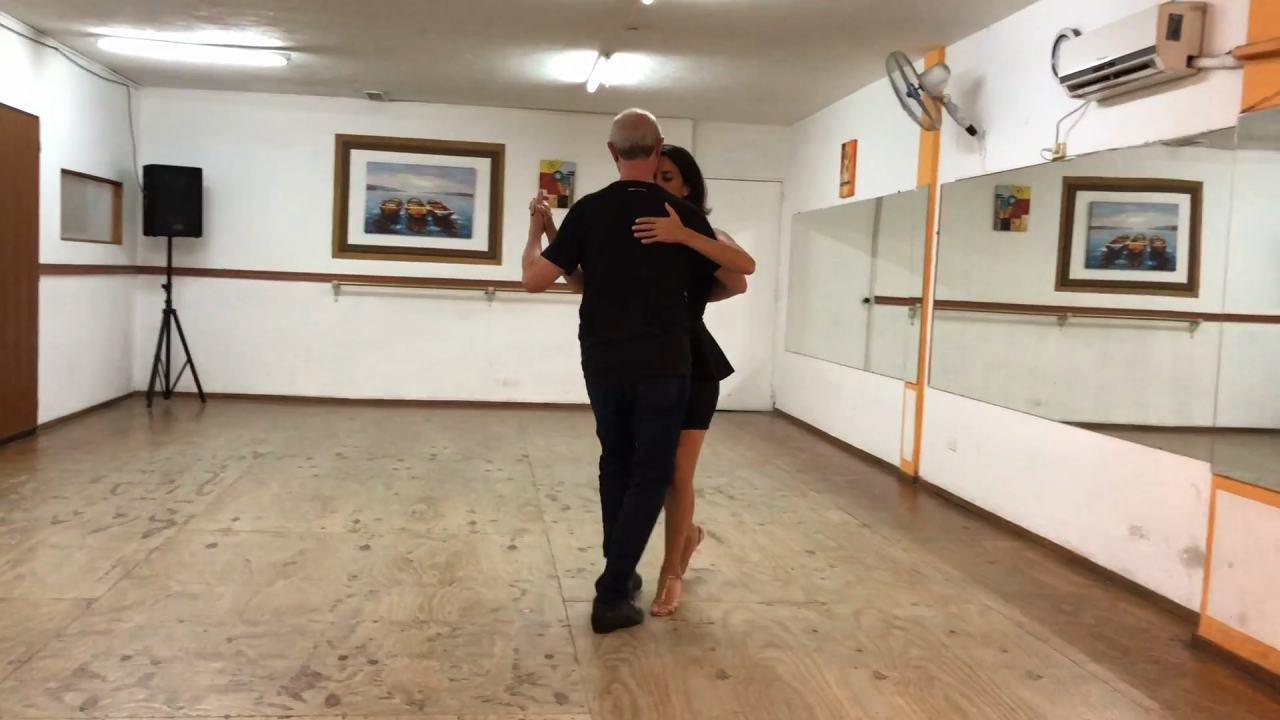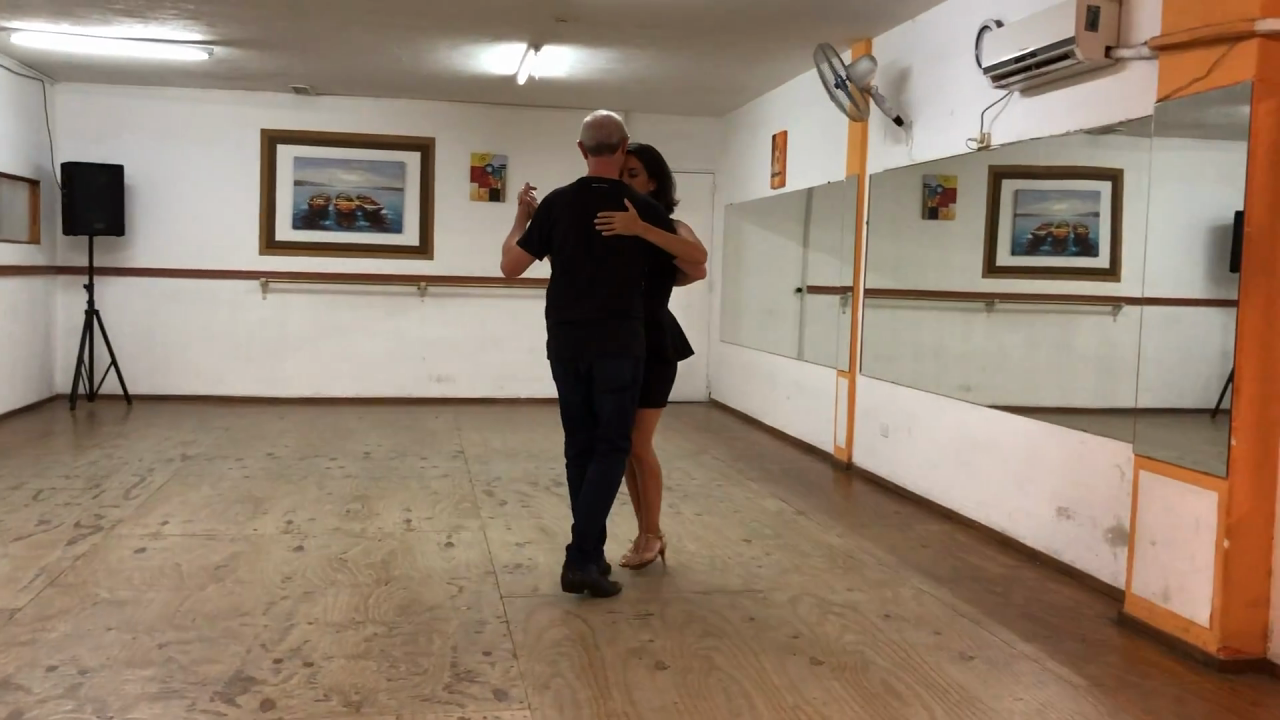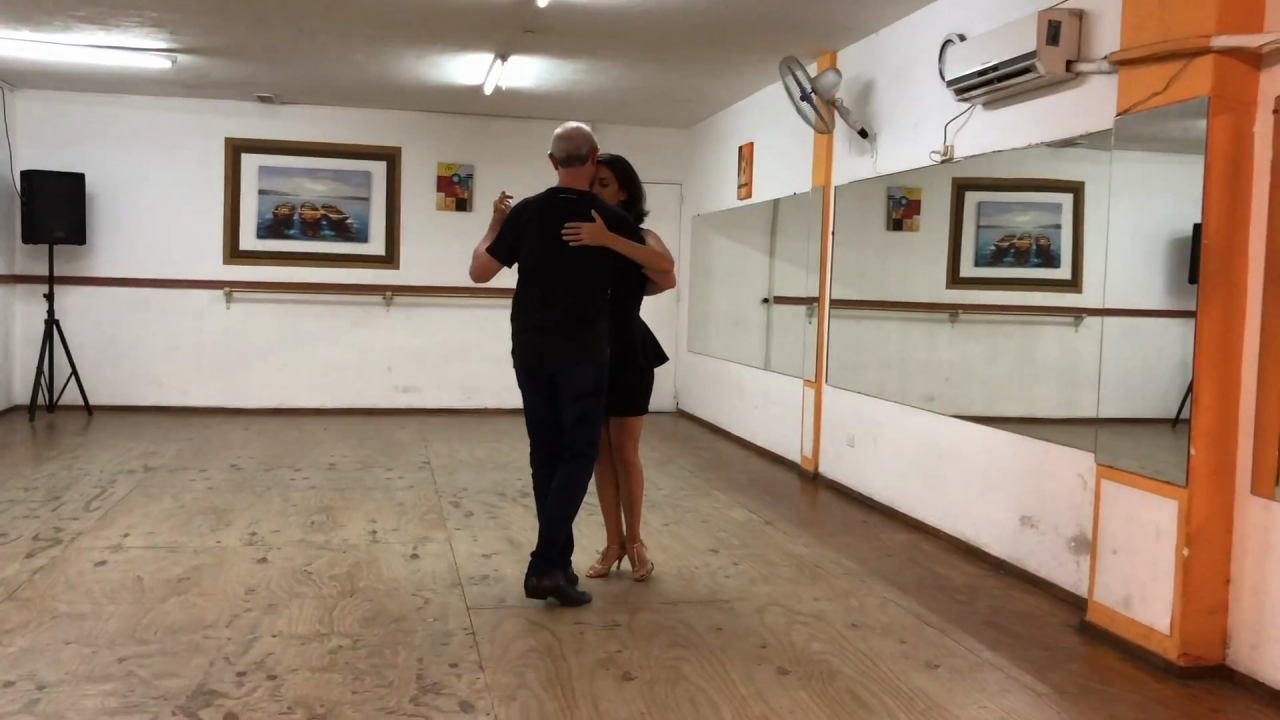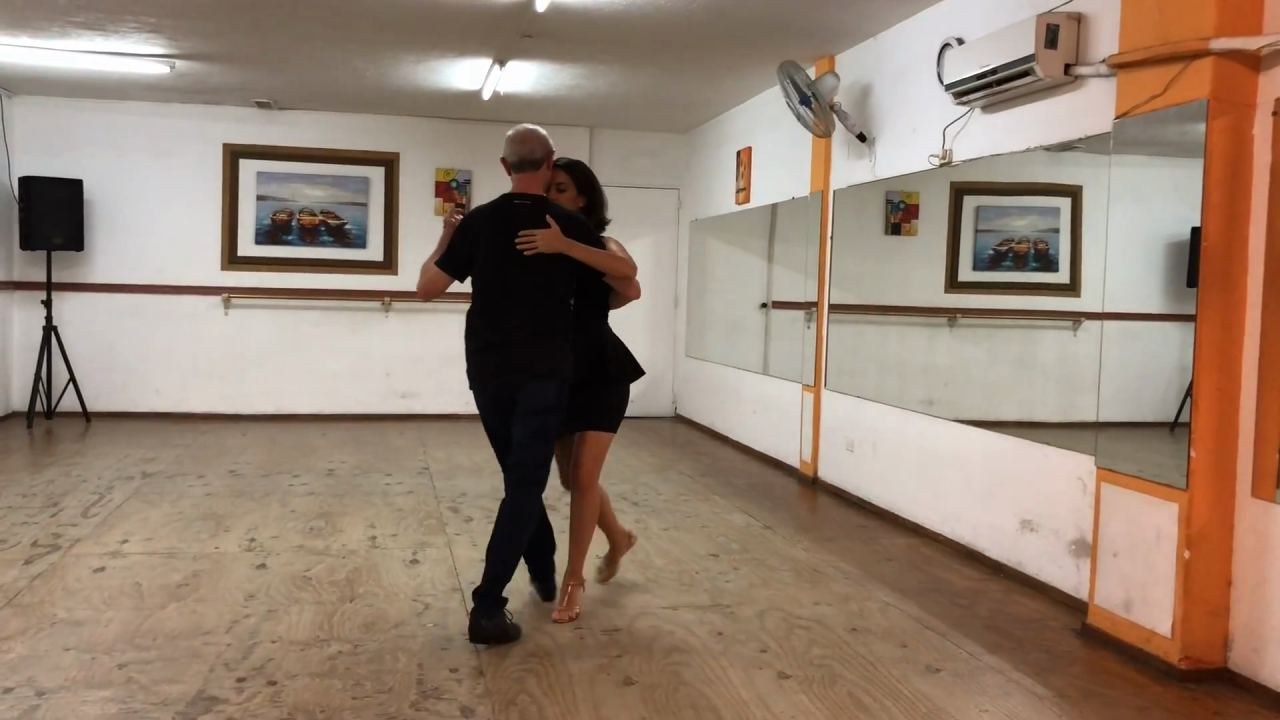
dt=0.7s
person 1, frame 1
left shoulder: (589, 211)
right shoulder: (683, 214)
left elbow: (535, 279)
left wrist: (537, 228)
right wrist: (692, 293)
left hip: (604, 364)
right hip: (662, 366)
left knee: (616, 465)
right knee: (649, 475)
left ankle: (618, 569)
right ankle: (612, 595)
person 1, frame 2
left shoulder: (557, 204)
right shoulder: (644, 209)
left elbow: (511, 266)
left wrist: (522, 217)
right wrist: (653, 277)
left hip: (566, 347)
right hip: (619, 348)
left knee: (580, 448)
right knee: (611, 448)
left ankle: (589, 554)
right ankle: (581, 558)
person 1, frame 3
left shoulder: (526, 213)
right shoulder: (612, 220)
left elbow: (480, 271)
left wrist: (496, 224)
left hip: (531, 354)
right hip: (583, 357)
left knee: (545, 457)
right knee: (577, 456)
left ankle: (557, 561)
right ankle: (546, 564)
person 1, frame 4
left shoulder: (478, 222)
right shoulder: (569, 226)
left elbow: (427, 287)
right elbow: (624, 280)
left wrist: (446, 238)
left hip: (488, 370)
right hip: (544, 371)
left knee: (519, 473)
right knee: (525, 479)
left ankle: (545, 574)
right ankle: (488, 604)
person 2, frame 1
left shoulder: (706, 238)
right shoulder: (630, 237)
left elbow: (745, 268)
right elbow: (583, 282)
left wrist: (682, 235)
right wrist: (549, 228)
left hip: (692, 364)
left knee: (677, 472)
left ankle: (672, 572)
right ankle: (688, 534)
person 2, frame 2
left shoulder: (669, 228)
right shoulder: (605, 227)
left elbow: (698, 259)
left wrist: (641, 228)
left hip: (653, 345)
left knee: (638, 443)
right knee: (625, 444)
left ankle: (651, 534)
right ankle: (649, 530)
person 2, frame 3
left shoulder: (639, 238)
right shoulder: (576, 237)
left elbow: (666, 269)
left wrist: (609, 239)
left hip: (628, 354)
left knee: (625, 452)
right knee: (600, 452)
left ankle: (634, 540)
right ankle: (613, 542)
person 2, frame 4
left shoulder: (602, 245)
right shoulder: (535, 245)
left elbow: (628, 278)
left wrist: (564, 245)
left hip: (601, 373)
left knee: (584, 474)
right knee: (572, 476)
left ankle: (573, 580)
right ankle: (617, 537)
